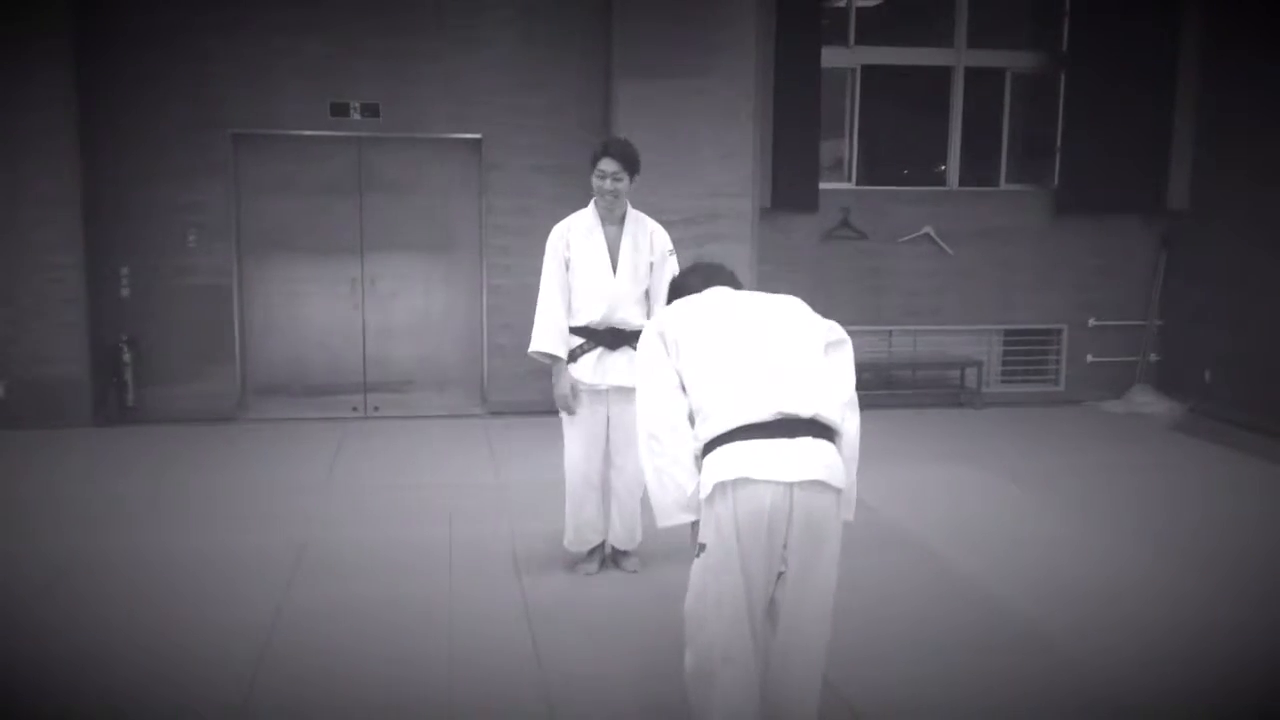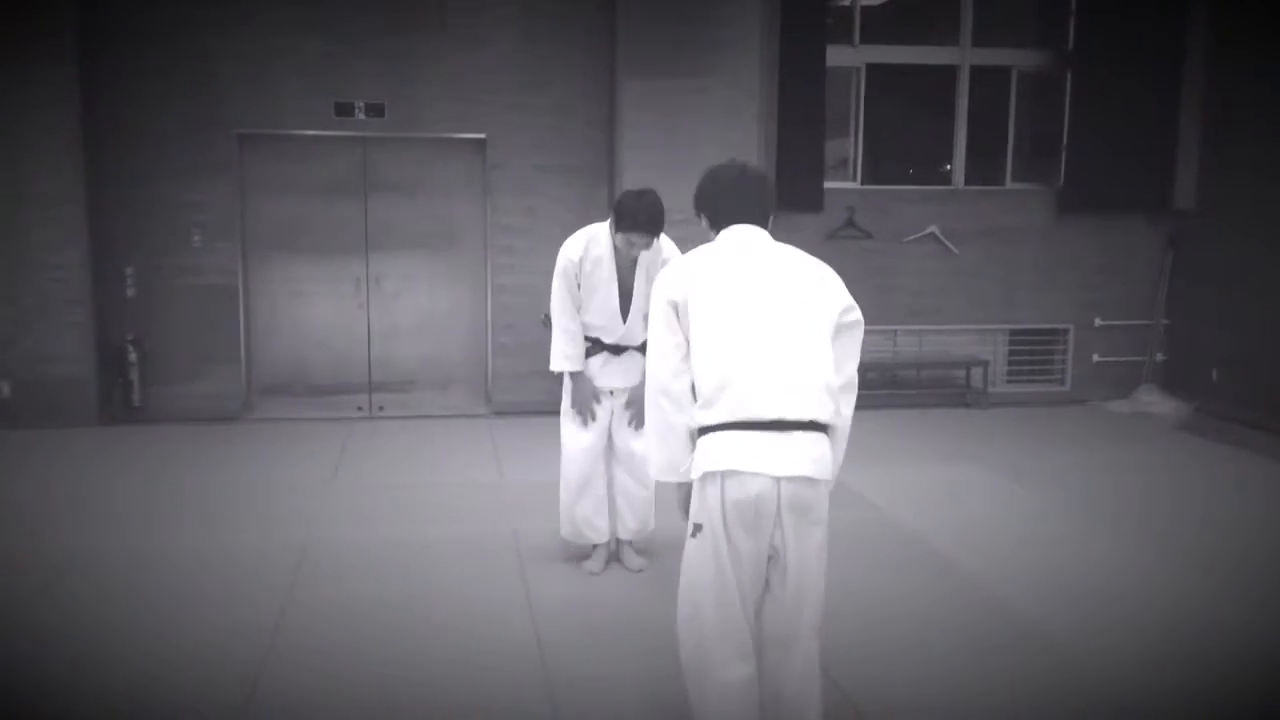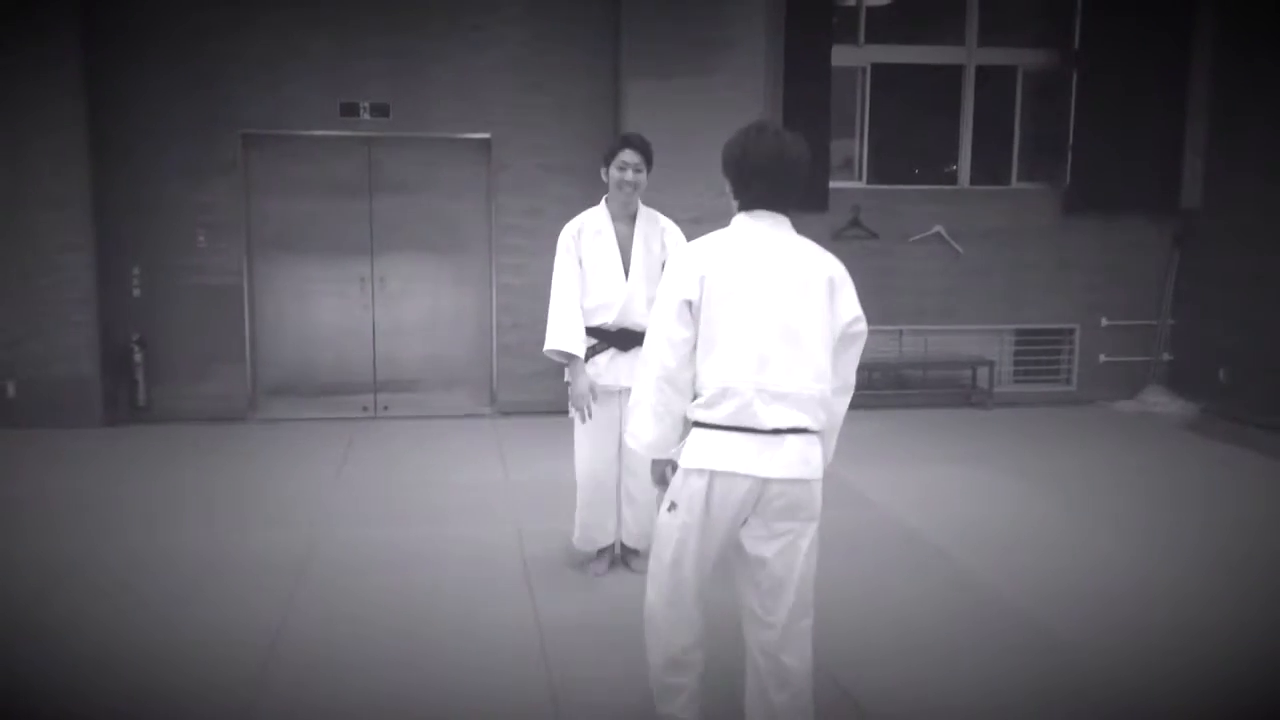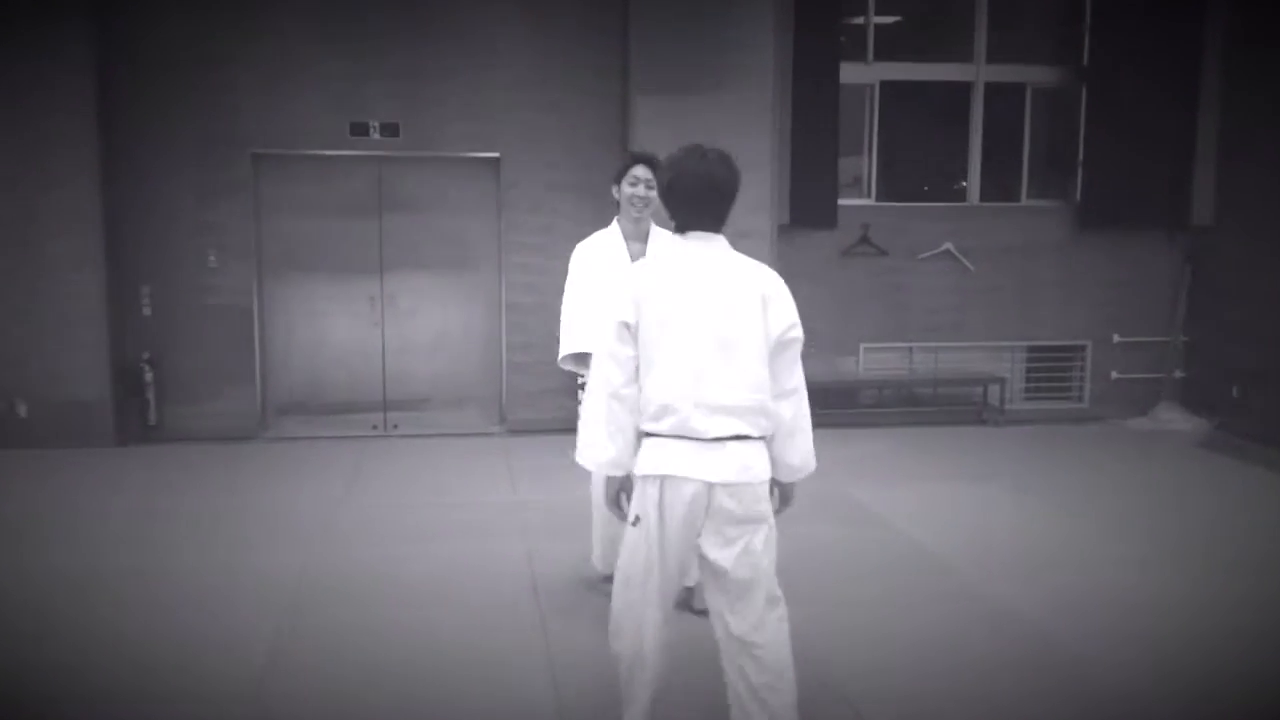
dt=0.4s
person 1, frame 1
left shoulder: (668, 321)
right shoulder: (797, 310)
left elbow: (663, 428)
right elbow: (845, 409)
left wrist: (689, 513)
right wrist: (841, 503)
left hip: (740, 472)
right hip: (819, 469)
left knee: (721, 637)
right knee: (801, 636)
person 1, frame 2
left shoulder: (683, 274)
right shoulder: (818, 272)
left elbow: (667, 384)
right elbow: (843, 380)
left wrist: (681, 472)
left hip: (730, 460)
right hip: (807, 458)
left knee: (717, 628)
right knee: (794, 627)
person 1, frame 3
left shoulder: (699, 259)
right shoulder: (828, 270)
left elbow: (667, 364)
right elbow: (840, 378)
left wrist: (661, 445)
left hip: (717, 455)
right hip: (794, 463)
left knee: (671, 595)
right knee: (783, 620)
person 1, frame 4
left shoulder: (641, 280)
right shoulder: (764, 283)
left elbow: (615, 383)
right elbow: (787, 386)
left wrist: (614, 466)
right wrist: (789, 468)
left hip: (667, 467)
right hip: (742, 468)
left knee: (639, 608)
right knee: (756, 620)
person 2, frame 1
left shoulder: (654, 235)
right shoulder: (565, 233)
left elbow: (666, 305)
right elbow: (553, 302)
right wrist: (559, 368)
left hip: (633, 361)
right hip: (583, 360)
left knee: (631, 464)
right knee: (582, 464)
left ankle: (622, 544)
right ankle: (590, 545)
person 2, frame 2
left shoulder: (667, 256)
right shoulder: (576, 251)
right elbow: (565, 318)
left wrist: (648, 386)
right wrist: (578, 379)
left hip: (637, 365)
right hip: (589, 361)
left knee: (636, 457)
right knee: (581, 457)
left ankle: (627, 538)
right ankle: (598, 540)
person 2, frame 3
left shoulder: (666, 232)
right shoulder: (577, 231)
right elbow: (566, 301)
right wrist: (576, 368)
right hip: (595, 360)
left knee: (642, 462)
right knee: (596, 462)
left ankle: (632, 542)
right ankle: (602, 543)
person 2, frame 4
right shoulder: (589, 250)
right elbow: (579, 314)
right wrist: (593, 370)
right knee: (609, 482)
left ankle: (685, 581)
right ankle: (614, 568)
